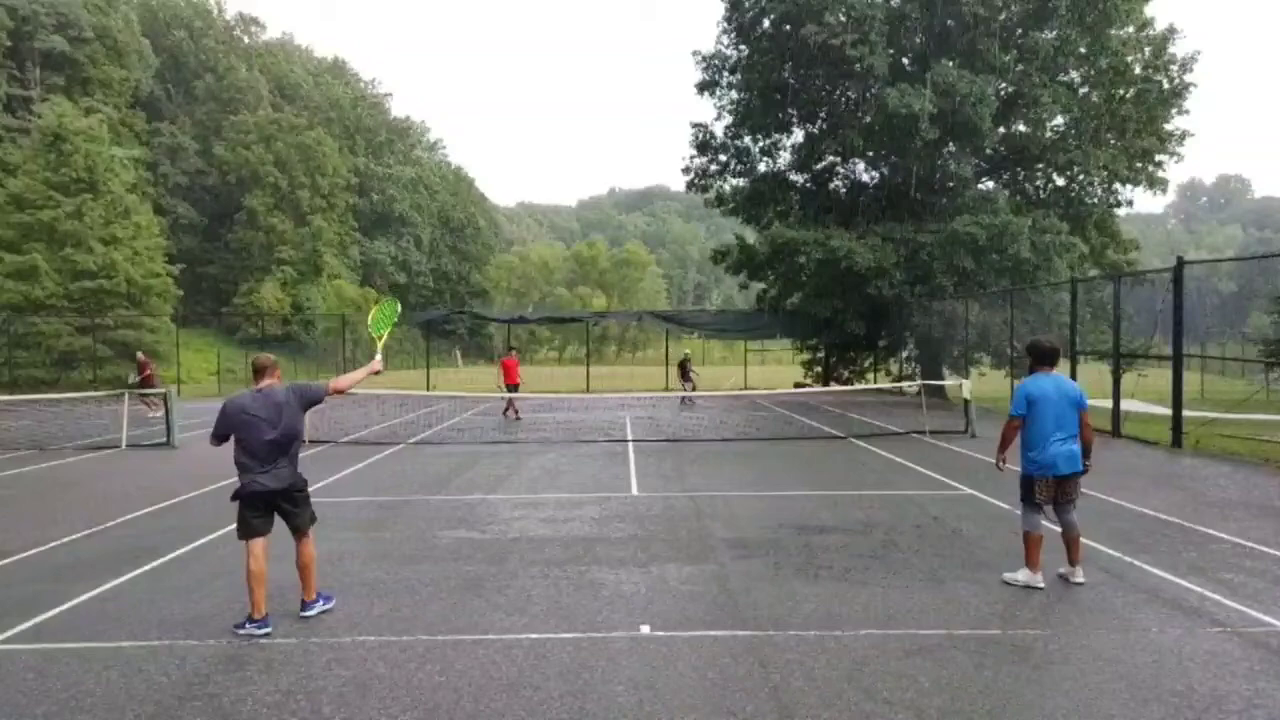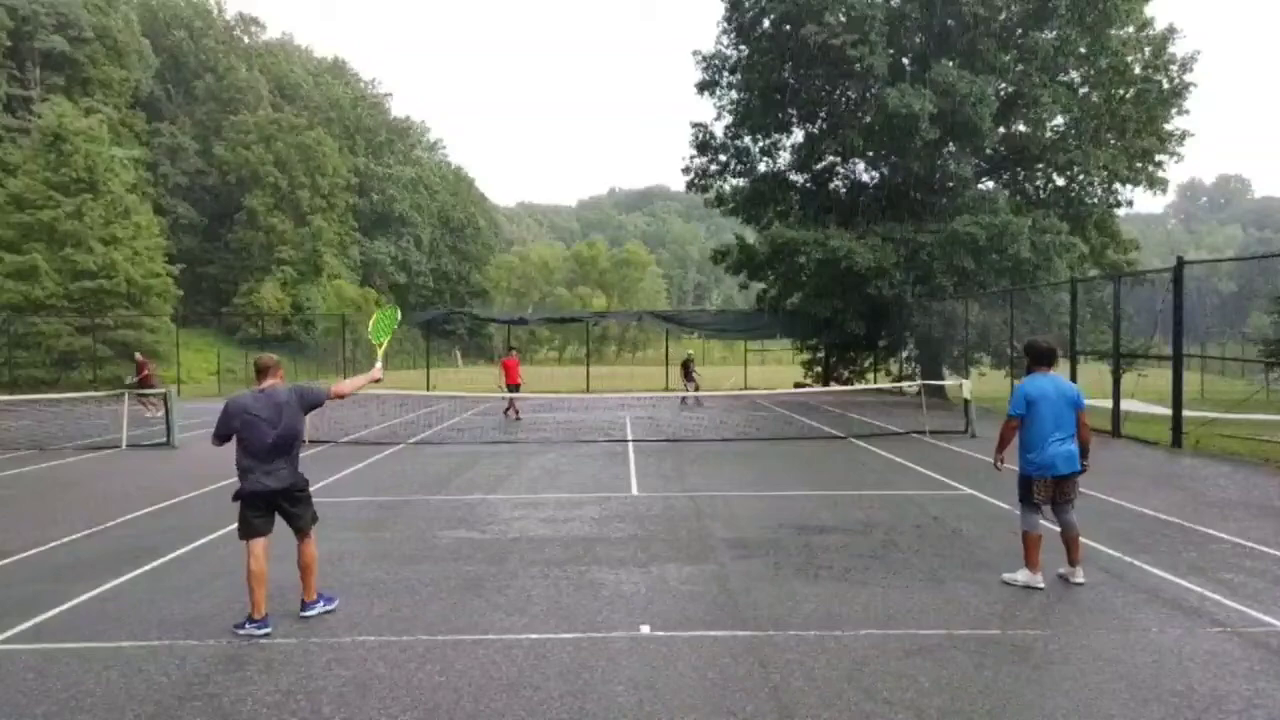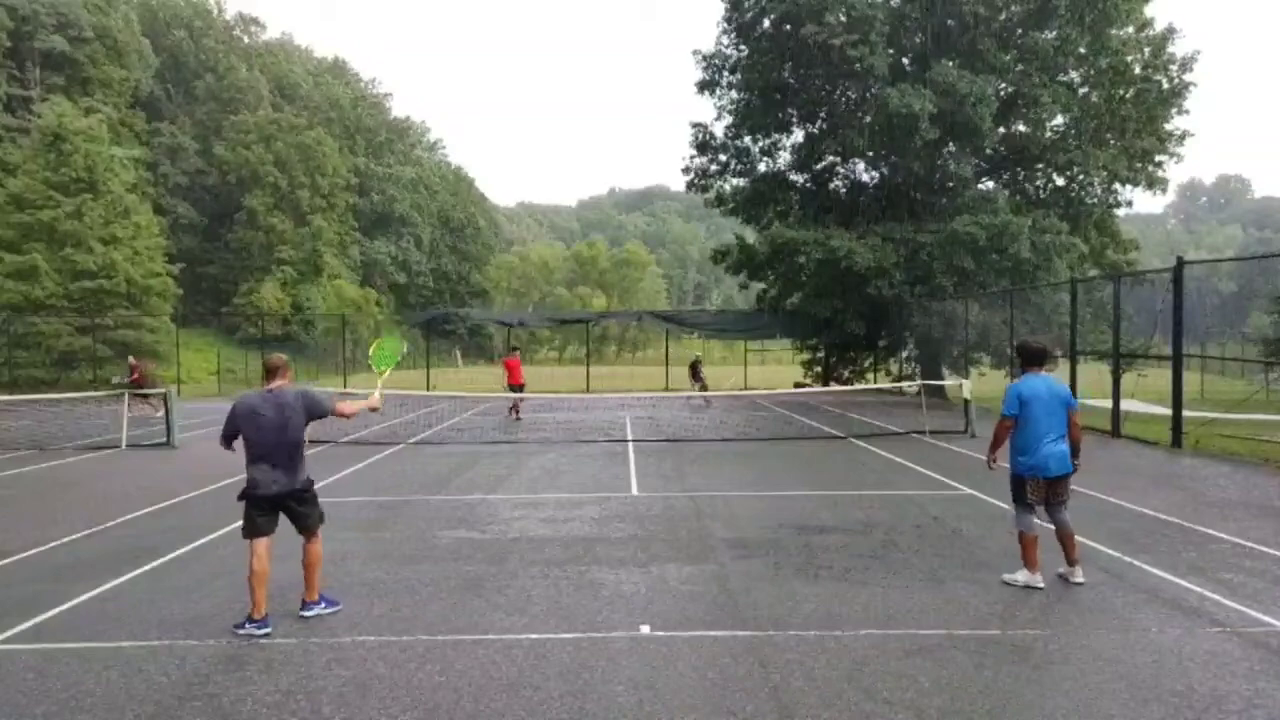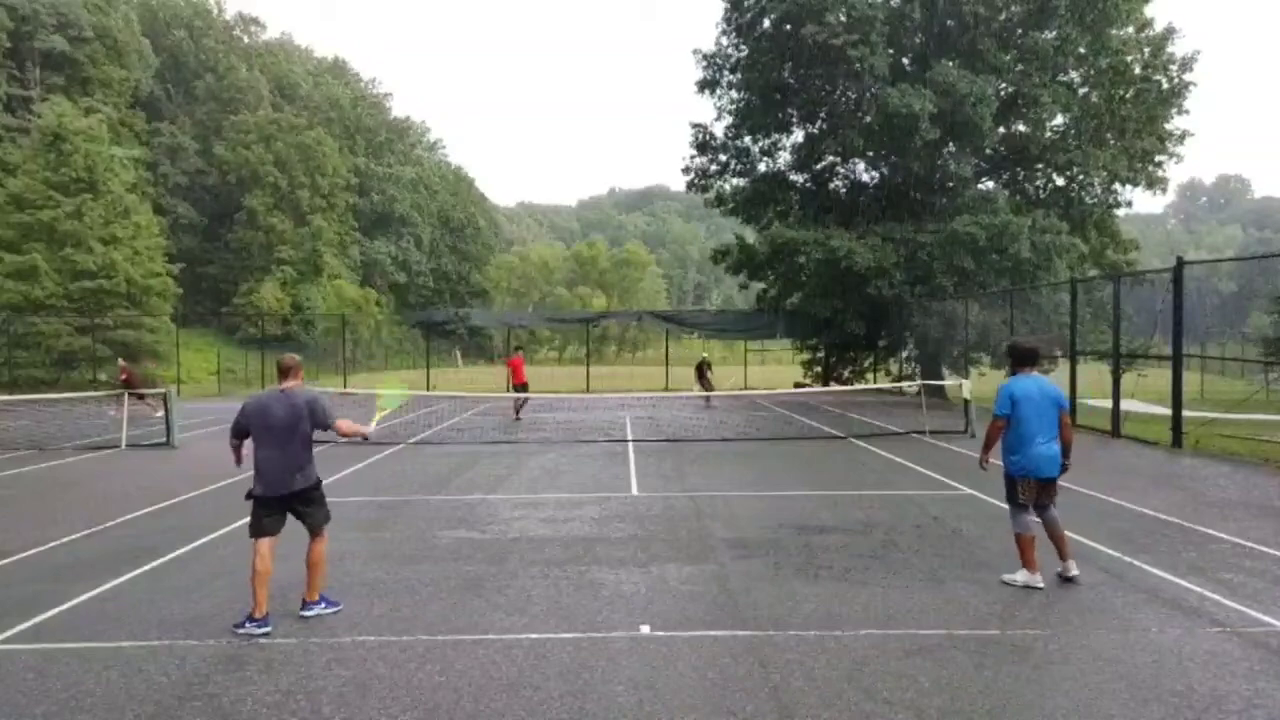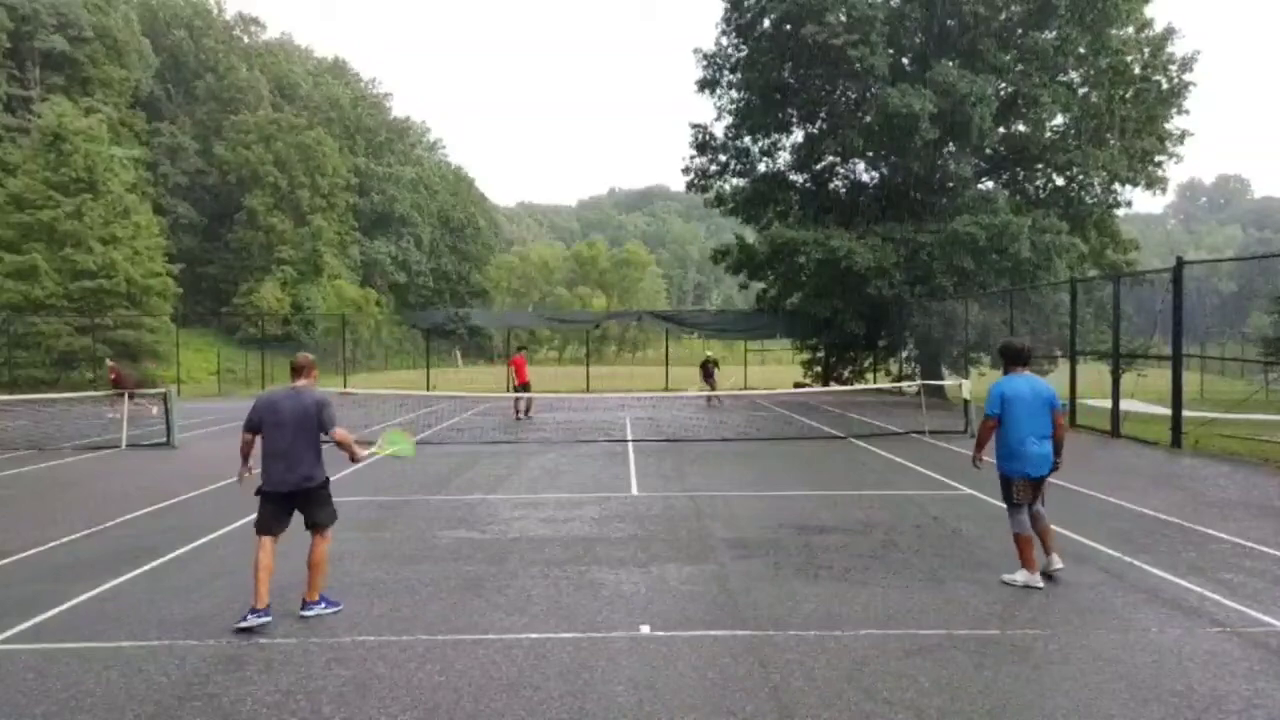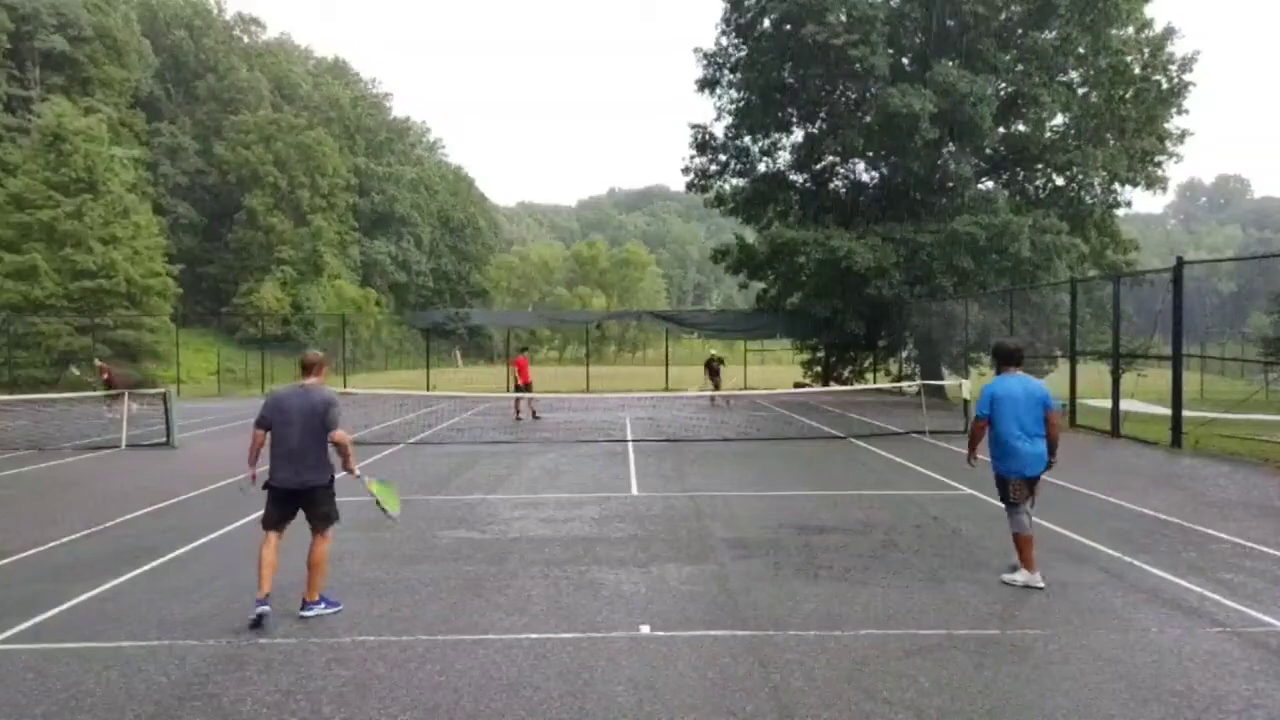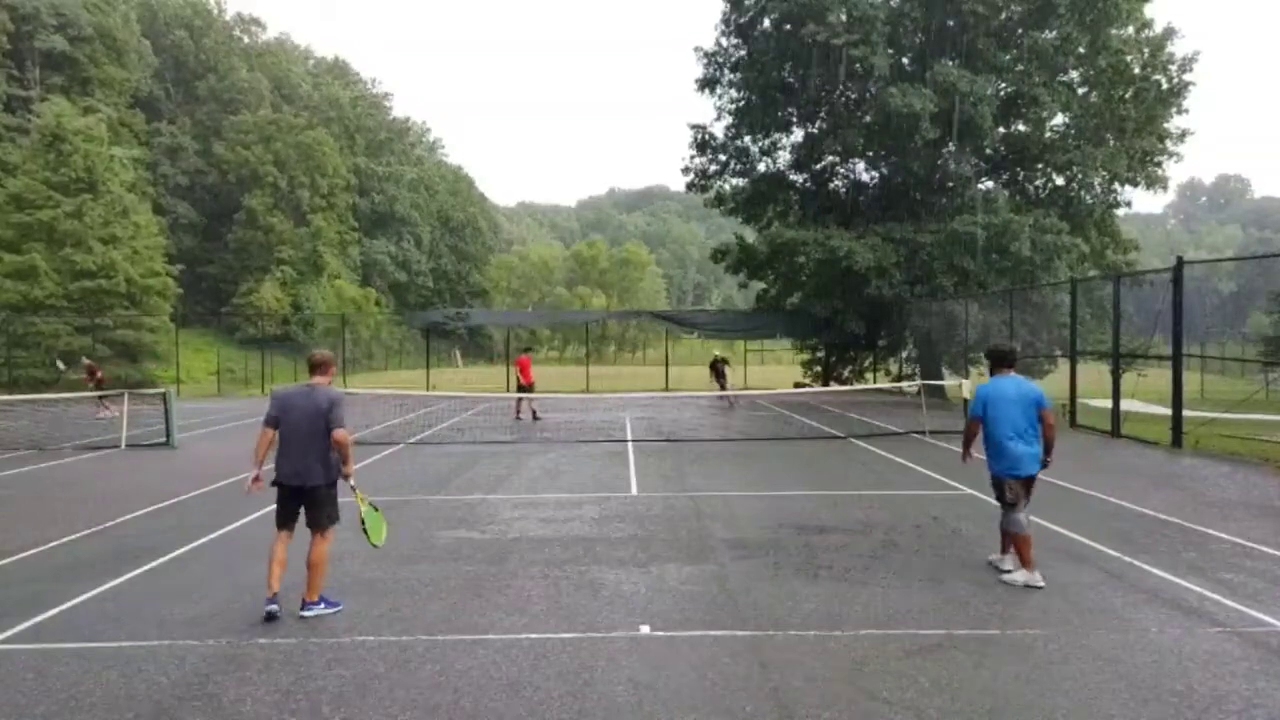
dt=0.1s
person 1, frame 1
left shoulder: (234, 405)
right shoulder: (292, 394)
left elbow: (215, 441)
right elbow: (337, 386)
right wrist: (370, 368)
left hip: (253, 487)
right hip: (288, 483)
left knee: (256, 548)
right knee: (304, 537)
left ankle: (258, 617)
right ankle: (310, 600)
person 1, frame 2
left shoulder: (236, 405)
right shoulder: (294, 395)
left elbow: (217, 441)
right elbow: (339, 391)
right wrist: (371, 375)
left hip: (254, 487)
right hip: (289, 483)
left knee: (256, 548)
right knee: (306, 537)
left ankle: (258, 618)
right ankle: (311, 600)
person 1, frame 3
left shoulder: (243, 404)
right shoulder: (300, 397)
left elbow: (226, 442)
right elbow: (342, 410)
left wrist: (250, 440)
right wrist: (370, 403)
left hip: (260, 487)
right hip: (295, 484)
left knee: (259, 548)
right knee: (312, 537)
left ankle: (258, 617)
right ankle: (311, 600)
person 1, frame 4
left shoulder: (253, 404)
right shoulder: (308, 400)
left elbow: (235, 440)
right elbow: (340, 427)
left wrist: (238, 456)
right wrist: (362, 430)
left hip: (266, 486)
right hip: (303, 483)
left knee: (263, 547)
right knee: (318, 536)
left ankle: (258, 616)
right ankle: (312, 600)
person 1, frame 5
left shoulder: (265, 400)
right shoulder: (318, 399)
left elbow: (248, 437)
right elbow: (337, 435)
left wrist: (244, 463)
right wrist: (354, 450)
left hip: (275, 483)
right hip: (311, 481)
left knee: (267, 542)
right knee: (321, 535)
left ankle: (260, 608)
right ankle: (312, 600)
person 1, frame 6
left shoulder: (276, 397)
right shoulder: (326, 397)
left elbow: (259, 433)
right elbow: (337, 436)
left wrist: (252, 465)
right wrist: (349, 459)
left hip: (281, 479)
right hip: (316, 479)
left knee: (271, 537)
right knee: (321, 535)
left ankle: (263, 598)
right ankle: (312, 601)
person 1, frame 7
left shoulder: (282, 395)
right shoulder: (332, 397)
left elbow: (268, 432)
right elbow: (339, 436)
left wrist: (257, 468)
right wrist: (348, 463)
left hip: (287, 477)
right hip: (320, 478)
left knee: (283, 534)
right knee: (322, 536)
left ankle: (272, 596)
right ankle: (312, 600)
person 2, frame 1
left shoulder: (1027, 387)
right shoulder: (1073, 387)
left elbow: (1013, 425)
right elbow: (1086, 426)
left wrist: (1001, 452)
right wrist: (1087, 457)
left hip: (1039, 464)
right hip: (1070, 461)
left knee: (1032, 513)
right knee: (1067, 513)
left ankle: (1032, 573)
right ankle: (1075, 569)
person 2, frame 2
left shoulder: (1025, 388)
right shoulder: (1071, 387)
left elbow: (1012, 425)
right elbow: (1083, 425)
left wrist: (999, 451)
right wrist: (1084, 457)
left hip: (1037, 464)
right hip: (1068, 461)
left knee: (1031, 513)
right knee: (1065, 513)
left ankle: (1032, 573)
right ankle: (1075, 569)
person 2, frame 3
left shoulder: (1018, 388)
right shoulder: (1062, 388)
left elbow: (1006, 425)
right elbow: (1075, 425)
left wrist: (992, 451)
right wrist: (1075, 457)
left hip: (1030, 464)
right hip: (1059, 461)
left knee: (1025, 513)
right knee: (1059, 513)
left ankle: (1032, 573)
right ankle: (1074, 569)
person 2, frame 4
left shoulder: (1010, 388)
right shoulder: (1053, 389)
left elbow: (998, 425)
right elbow: (1066, 426)
left wrist: (985, 452)
right wrist: (1066, 457)
left hip: (1022, 464)
right hip: (1050, 461)
left knee: (1021, 514)
right knee: (1047, 510)
left ankle: (1031, 573)
right ankle: (1068, 564)
person 2, frame 5
left shoulder: (1001, 388)
right shoulder: (1046, 387)
left elbow: (989, 424)
right elbow: (1059, 425)
left wrist: (978, 450)
right wrist: (1057, 455)
left hip: (1015, 462)
right hip: (1042, 460)
left knee: (1018, 512)
right knee: (1035, 507)
left ankle: (1030, 573)
right ankle: (1052, 557)
person 2, frame 6
left shoulder: (993, 388)
right shoulder: (1039, 387)
left elbow: (980, 425)
right elbow: (1053, 424)
left wrist: (972, 449)
right wrist: (1051, 454)
left hip: (1010, 461)
right hip: (1036, 458)
left knee: (1016, 512)
right knee: (1023, 507)
left ankle: (1030, 572)
right ankle: (1026, 562)
person 2, frame 7
left shoulder: (985, 391)
right shoulder: (1033, 388)
left elbow: (973, 426)
right elbow: (1049, 424)
left wrist: (966, 449)
right wrist: (1047, 453)
left hip: (1005, 463)
right hip: (1030, 460)
left knee: (1014, 513)
right knee: (1014, 508)
left ankle: (1030, 572)
right ankle: (1006, 556)
